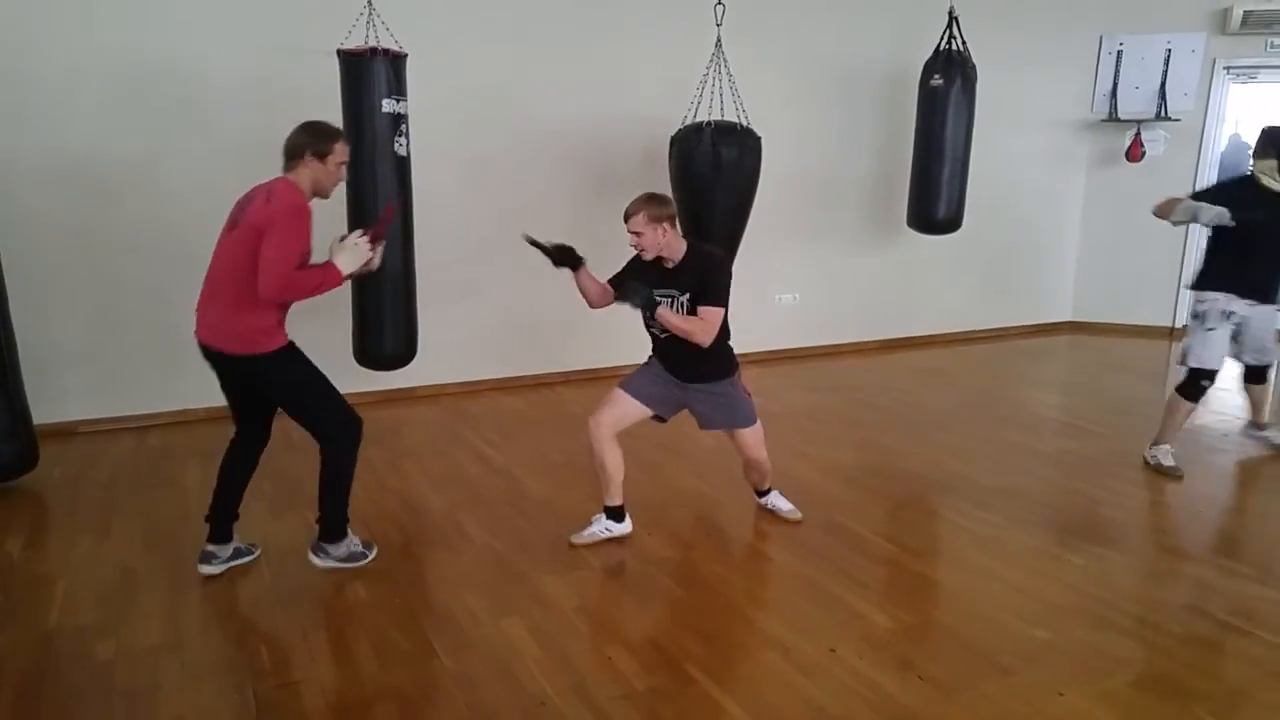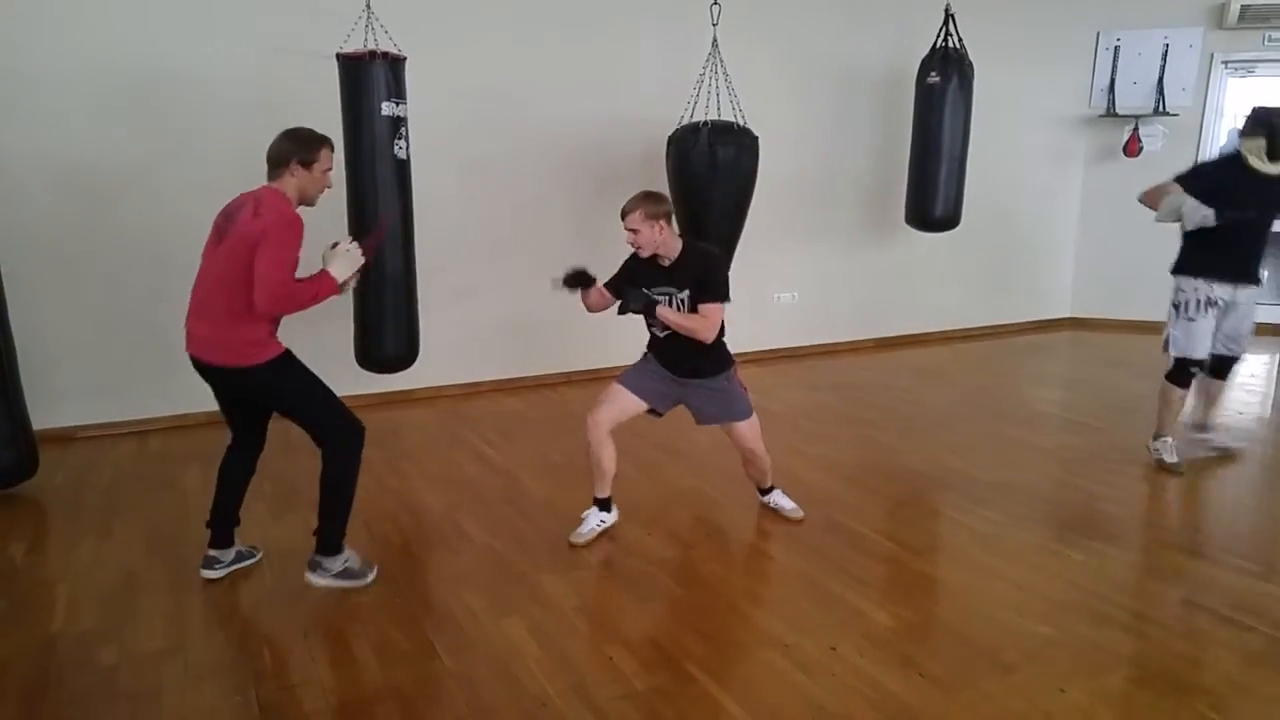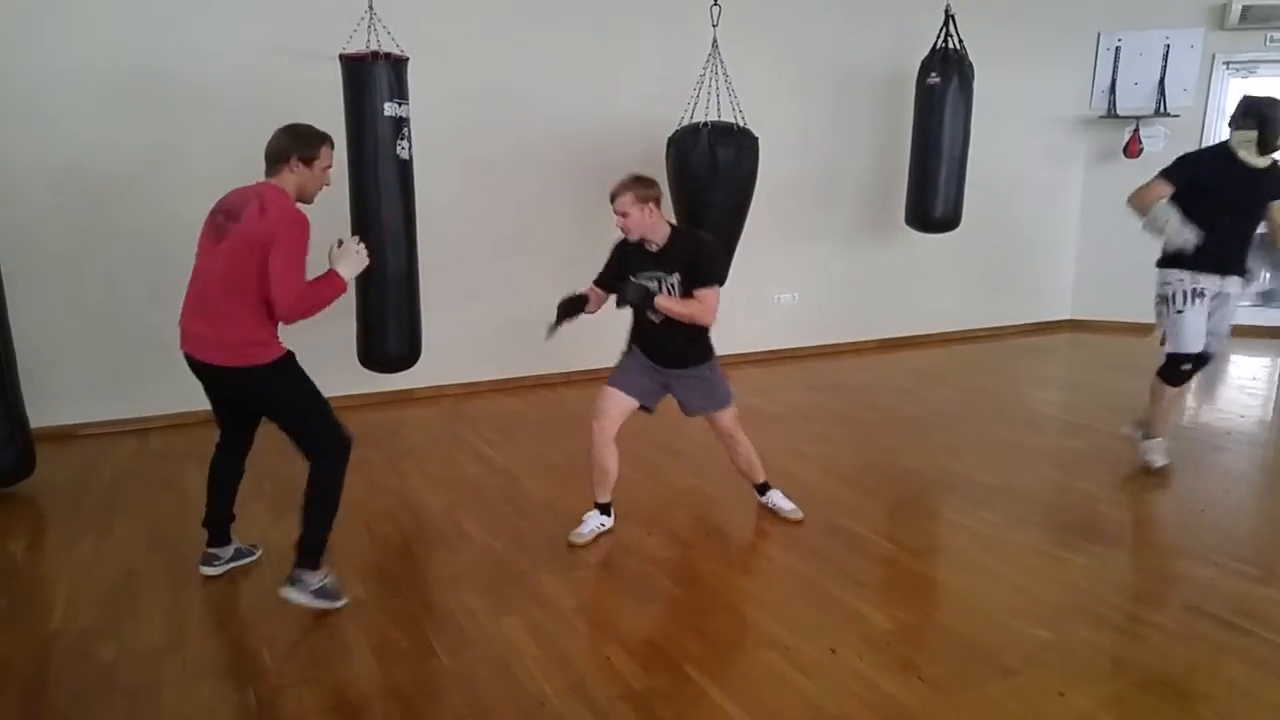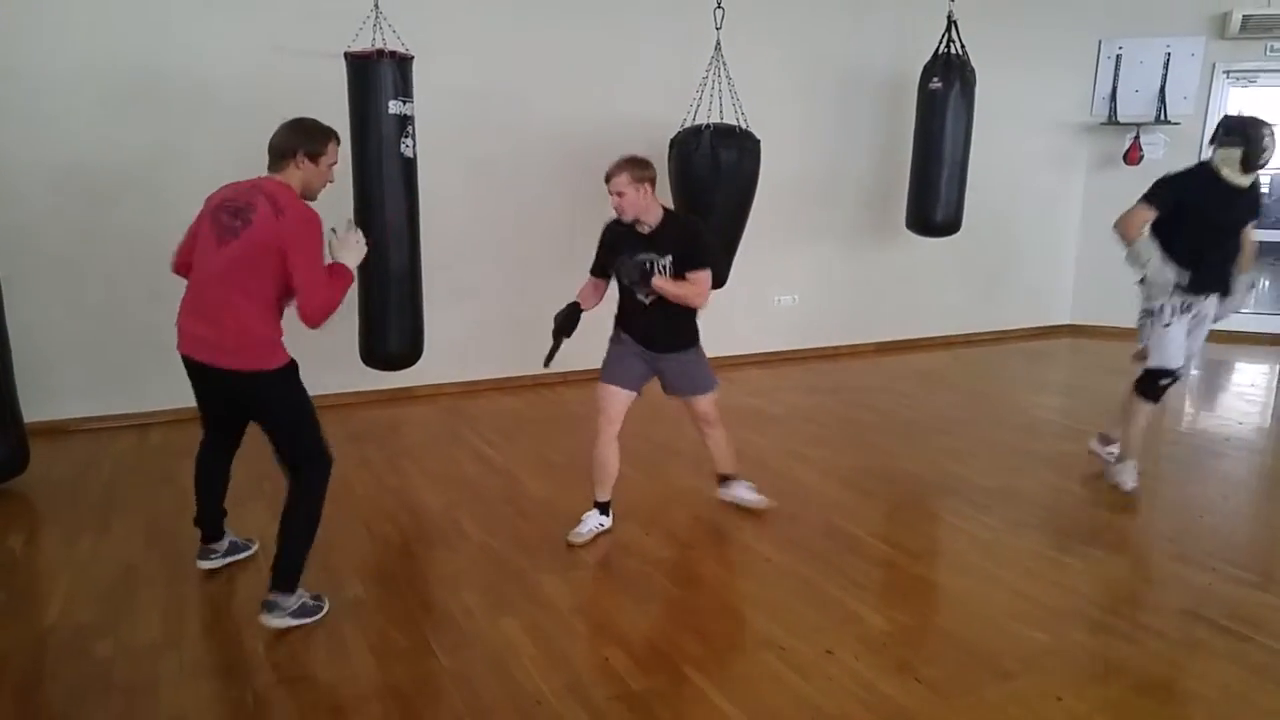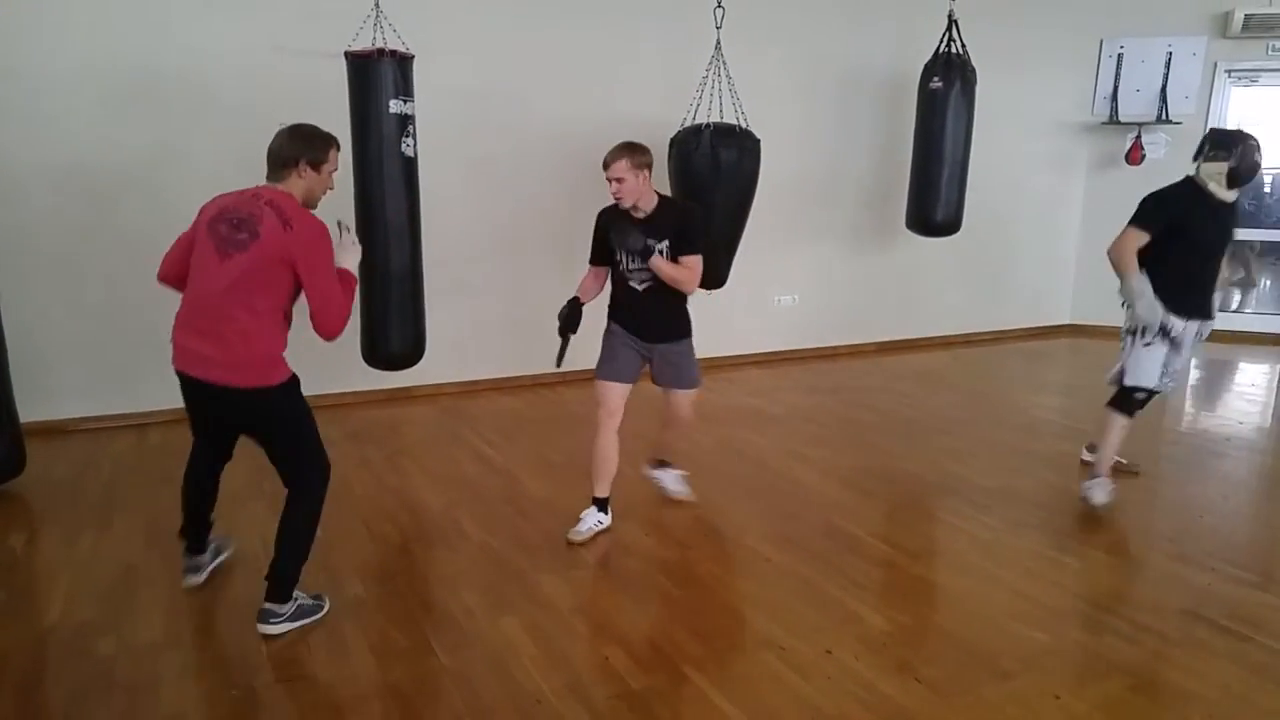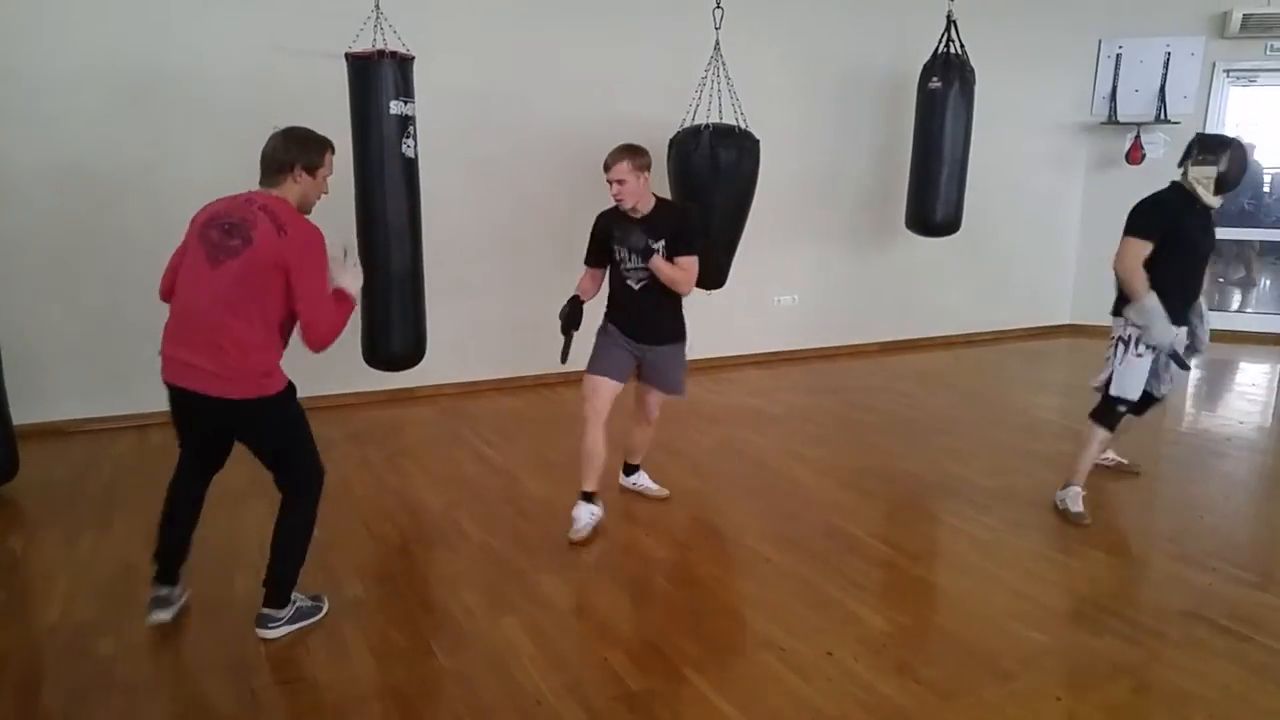
dt=0.1s
person 1, frame 1
left shoulder: (261, 196)
right shoulder: (292, 208)
right elbow: (274, 287)
left wrist: (346, 264)
right wrist: (338, 267)
left hip: (216, 338)
right hip: (256, 345)
left knee: (252, 433)
right knee: (342, 429)
left ankle: (219, 547)
right ankle: (333, 541)
person 1, frame 2
left shoulder: (244, 206)
right shoulder: (282, 219)
right elbow: (270, 300)
left wrist: (331, 274)
right wrist: (331, 276)
left hip: (207, 350)
right hip: (249, 356)
left knee: (247, 438)
right knee: (345, 435)
left ankle: (220, 549)
right ankle: (329, 556)
person 1, frame 3
left shoulder: (232, 203)
right shoulder: (288, 219)
right elbow: (291, 307)
right wrist: (341, 273)
left hip: (200, 349)
right hip: (250, 358)
left knee: (236, 437)
right knee: (331, 447)
left ankle: (218, 546)
right ankle: (307, 573)
person 1, frame 4
left shoulder: (225, 197)
right shoulder: (300, 218)
left elbow: (183, 264)
right elbow: (315, 313)
right wrist: (344, 265)
left hip: (197, 350)
right hip: (253, 362)
left knee: (220, 437)
right knee: (310, 467)
left ankle: (212, 541)
right ankle: (283, 594)
person 1, frame 5
left shoulder: (218, 207)
right shoulder: (306, 230)
left elbow: (170, 273)
right elbow: (331, 323)
right wrist: (346, 269)
left hip: (192, 367)
right hip: (256, 379)
left knee: (209, 452)
right knee: (309, 478)
left ankle: (197, 552)
right ankle: (279, 603)
person 1, frame 6
left shoulder: (211, 214)
right shoulder: (300, 235)
left elbow: (171, 291)
right elbow: (319, 335)
right wrist: (346, 293)
left hip: (182, 378)
right hip: (251, 389)
left knee: (194, 468)
right knee: (303, 483)
left ankle: (165, 587)
right ankle: (277, 606)
person 2, frame 1
left shoulder: (710, 264)
right shoulder: (640, 266)
left elbow: (704, 334)
right elbow: (601, 297)
left wrist: (650, 307)
right wrist: (578, 266)
left hip: (714, 376)
right hip: (662, 370)
left knee: (755, 456)
right knee: (600, 426)
left ankle: (766, 494)
right ankle: (614, 519)
person 2, frame 2
left shoulder: (708, 262)
right shoulder: (638, 265)
left elbow: (708, 330)
right elbow: (598, 303)
left wrist: (653, 308)
right wrist: (585, 284)
left hip: (710, 371)
right hip: (659, 365)
left knee: (752, 445)
right knee: (597, 422)
left ankle: (768, 494)
right ankle: (602, 509)
person 2, frame 3
left shoulder: (697, 247)
right shoulder: (625, 252)
left elbow: (706, 312)
right elbow: (600, 293)
left wrist: (653, 298)
right wrist: (580, 302)
left hip: (693, 360)
right hip: (643, 357)
left knee: (730, 432)
right knee: (602, 427)
left ankle: (766, 492)
right ankle: (602, 513)
person 2, frame 4
left shoulder: (687, 230)
right shoulder: (615, 234)
left elbow: (698, 295)
right elbow: (596, 284)
left wrist: (648, 278)
right wrist: (575, 308)
left hip: (680, 345)
right hip: (630, 342)
left knee: (708, 416)
right knee: (606, 424)
left ankle: (729, 483)
right ankle: (600, 513)
person 2, frame 5
left shoulder: (681, 216)
right shoulder: (608, 220)
left elbow: (690, 281)
right elbow: (597, 272)
left wrist: (647, 254)
right wrist: (576, 303)
left hip: (672, 333)
right hip: (624, 331)
left knee: (681, 413)
right knee: (607, 419)
left ankle: (663, 467)
right ankle: (599, 509)
person 2, frame 6
left shoulder: (678, 219)
right shoulder: (606, 222)
left elbow: (685, 282)
right elbow: (595, 273)
left wrist: (647, 252)
right wrist: (576, 301)
left hip: (665, 336)
right hip: (617, 332)
left knee: (648, 414)
right knee: (593, 413)
left ankle: (632, 472)
right ankle: (588, 503)
person 3, frame 1
right shoulder: (1230, 192)
right elbow: (1164, 209)
right wrist: (1200, 211)
right hip: (1217, 297)
right knee: (1203, 376)
right ankle: (1159, 447)
person 3, frame 2
right shoulder: (1215, 172)
right elbow: (1150, 196)
right wrist: (1186, 208)
left hip: (1242, 284)
right hip: (1202, 281)
left knee: (1225, 360)
right knee: (1189, 363)
left ankle: (1203, 425)
right ankle: (1162, 439)
person 3, frame 3
right shoulder: (1200, 163)
right elbow: (1141, 197)
right wrist: (1171, 224)
left hip: (1228, 278)
right hip: (1187, 273)
left knee: (1201, 355)
right knee: (1183, 357)
left ankle: (1150, 427)
right ankle: (1152, 438)
person 3, frame 4
left shoulder: (1248, 191)
right shoulder: (1183, 183)
left elbow: (1245, 240)
right elbow: (1129, 223)
left wrist: (1238, 288)
right wrist: (1152, 264)
left hip: (1208, 297)
right hip: (1171, 292)
left knee: (1168, 373)
right knee: (1161, 373)
left ankle: (1111, 440)
right ankle: (1124, 459)
person 3, frame 5
left shoulder: (1225, 207)
right shoulder: (1168, 201)
right elbow: (1121, 248)
left wrist: (1207, 311)
right wrist: (1140, 299)
left hip: (1188, 317)
right hip: (1154, 313)
left knee: (1147, 388)
right knee: (1135, 389)
left ankle: (1100, 447)
right ankle: (1097, 479)
person 3, frame 6
left shoulder: (1204, 212)
right shoulder: (1159, 207)
right elbow: (1128, 262)
left wrist: (1196, 320)
right wrist: (1152, 316)
left hip: (1172, 323)
right hip: (1143, 322)
left knee: (1148, 396)
right knee: (1120, 401)
left ankle: (1098, 449)
right ankle: (1071, 489)
